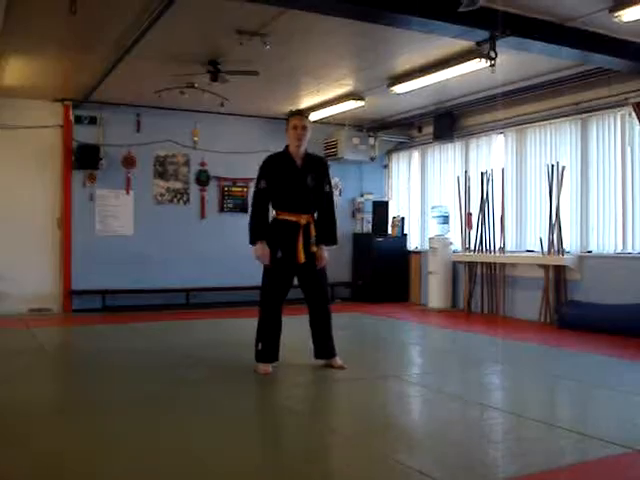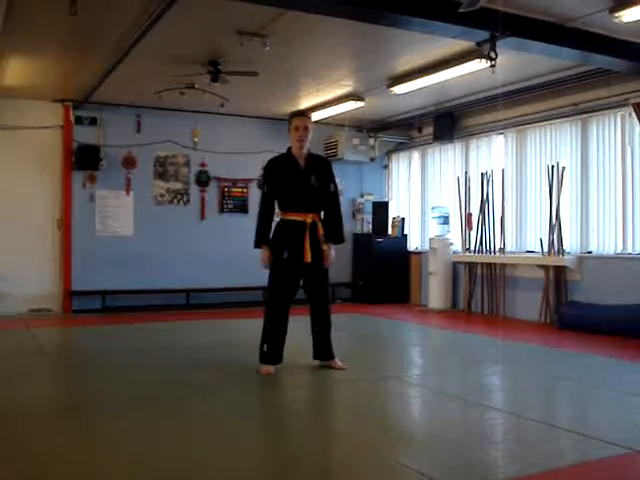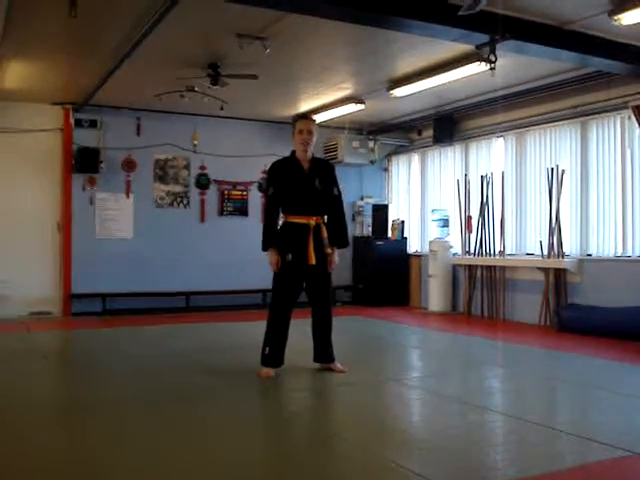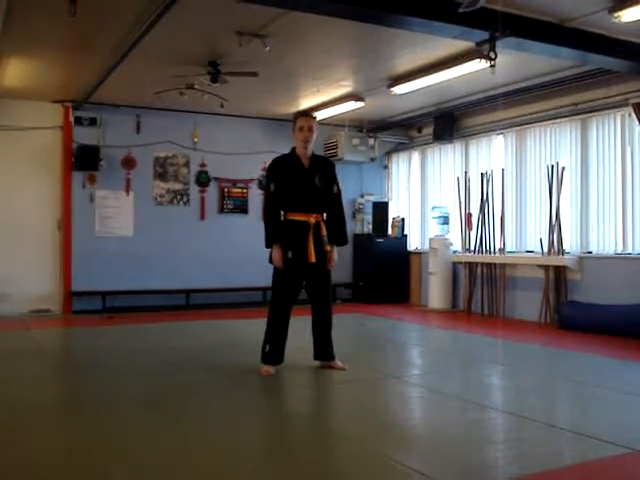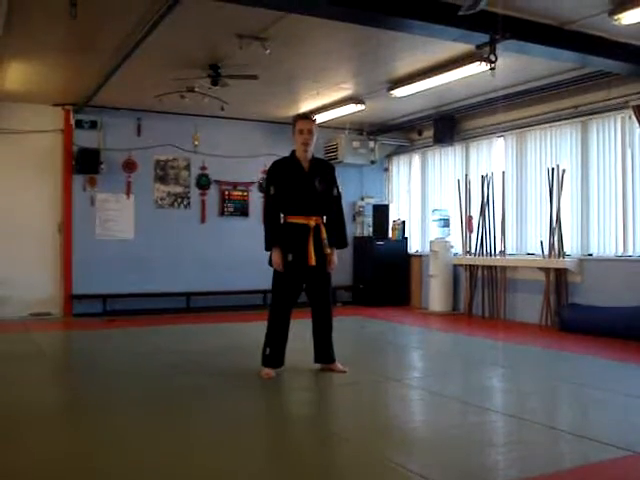
dt=0.4s
person 1, frame 1
left shoulder: (319, 165)
right shoulder: (272, 163)
left elbow: (327, 206)
right elbow: (259, 204)
left wrist: (324, 243)
right wrist: (259, 241)
left hip: (309, 237)
right hip: (280, 235)
left knee: (319, 297)
right knee: (272, 299)
left ankle: (327, 353)
right ankle: (265, 357)
person 1, frame 2
left shoulder: (323, 165)
right shoulder: (276, 165)
left elbow: (332, 206)
right elbow: (266, 206)
left wrist: (331, 242)
right wrist: (264, 244)
left hip: (316, 237)
right hip: (287, 235)
left knee: (320, 299)
right knee: (278, 299)
left ankle: (325, 355)
right ankle: (269, 357)
person 1, frame 3
left shoulder: (326, 169)
right shoulder: (279, 168)
left elbow: (336, 209)
right elbow: (271, 210)
left wrist: (335, 247)
right wrist: (271, 247)
left hip: (319, 241)
right hip: (291, 238)
left knee: (322, 302)
right knee: (282, 302)
left ankle: (325, 357)
right ankle: (270, 360)
person 1, frame 4
left shoulder: (326, 166)
right shoulder: (279, 165)
left elbow: (335, 207)
right elbow: (271, 208)
left wrist: (334, 244)
right wrist: (275, 244)
left hip: (318, 238)
right hip: (290, 236)
left knee: (322, 299)
right knee: (281, 300)
left ankle: (326, 355)
right ankle: (271, 358)
person 1, frame 5
left shoulder: (326, 169)
right shoulder: (279, 168)
left elbow: (335, 210)
right elbow: (271, 211)
left wrist: (333, 247)
right wrist: (274, 248)
left hip: (319, 242)
right hip: (290, 239)
left knee: (322, 302)
right knee: (282, 303)
left ankle: (326, 358)
right ankle: (271, 360)
